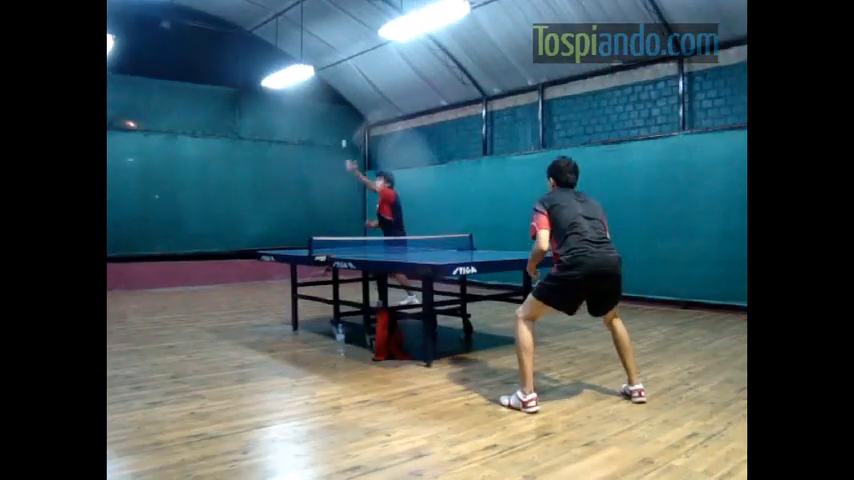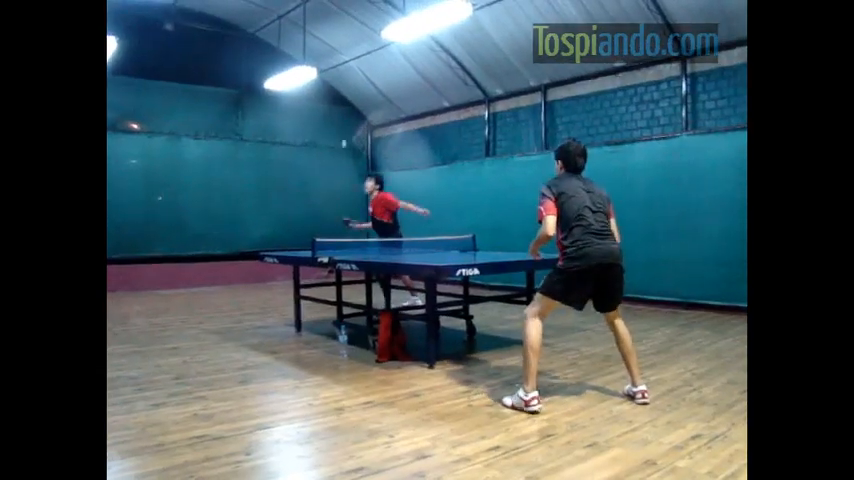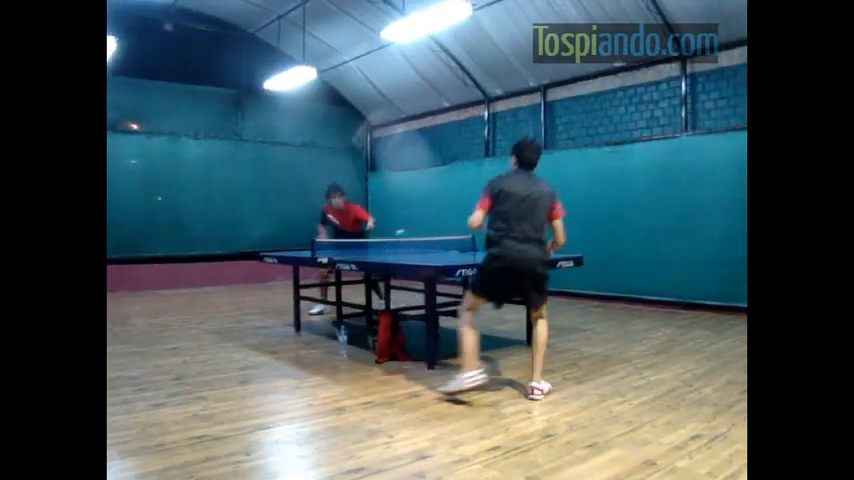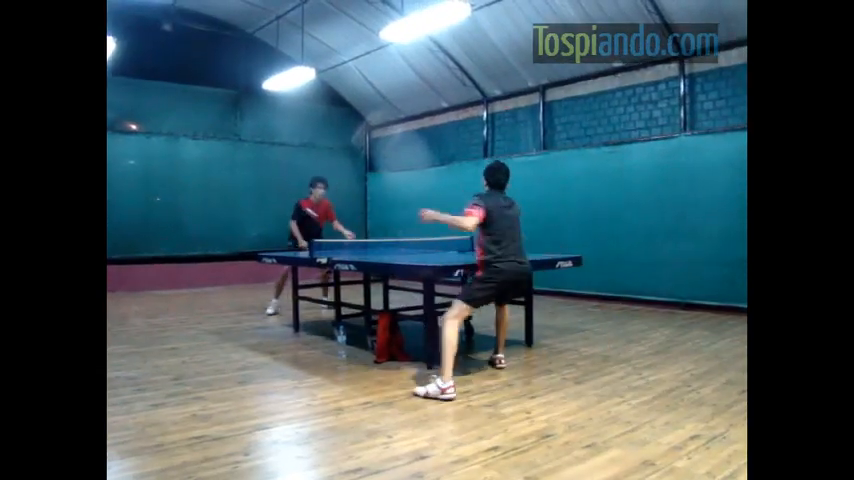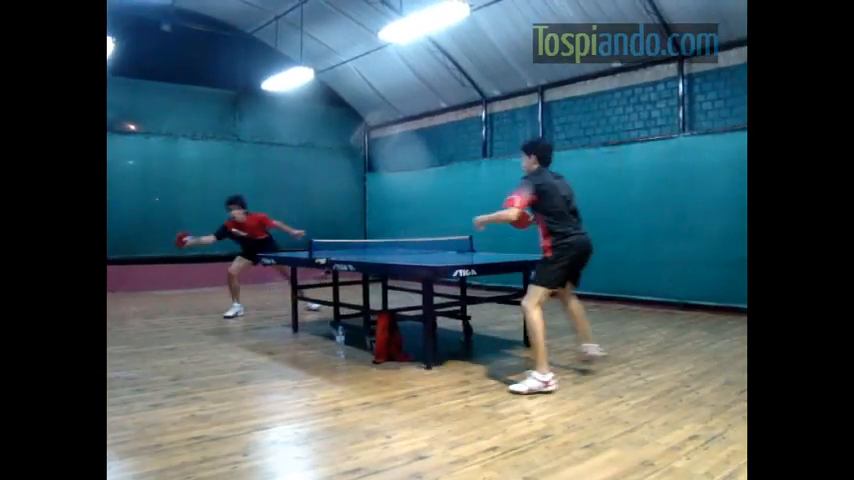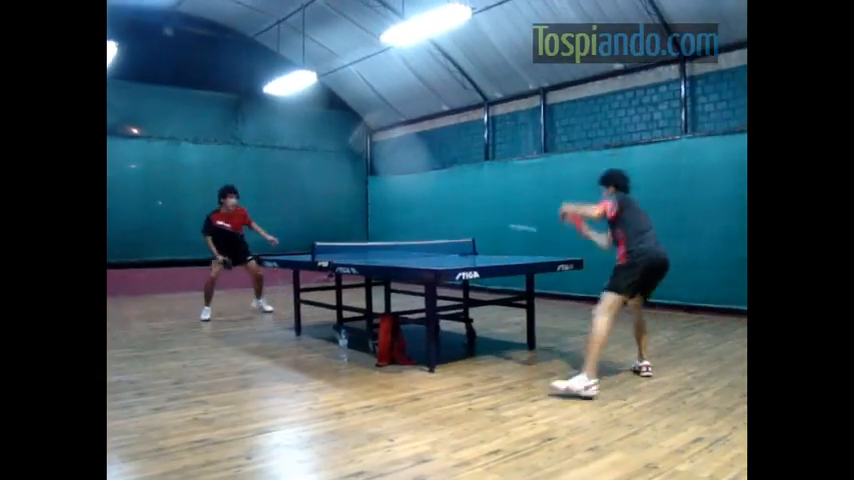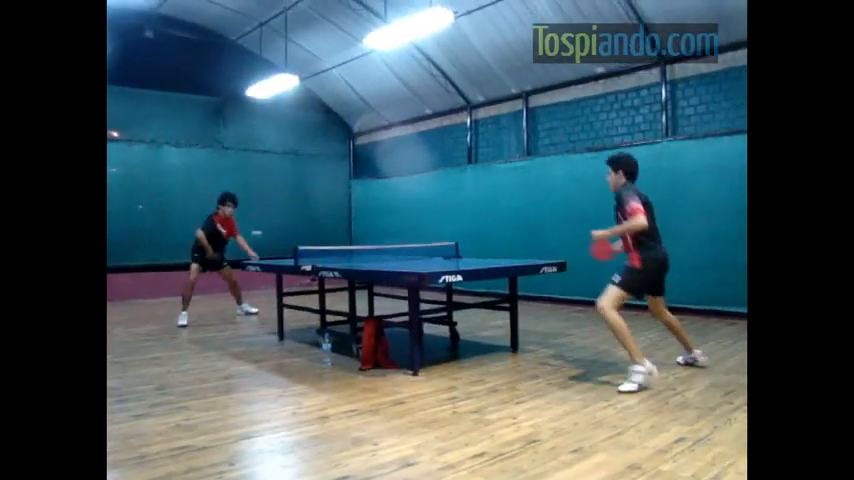
dt=0.5s
person 1, frame 1
left shoulder: (546, 202)
right shoulder: (592, 202)
left elbow: (542, 246)
left wrist: (531, 266)
left hip: (575, 265)
right hip: (610, 262)
left knee: (524, 317)
right knee: (612, 319)
left ankle: (527, 394)
right ankle: (635, 385)
person 1, frame 2
left shoulder: (553, 187)
right shoulder: (599, 190)
left elbow: (549, 231)
left wrist: (533, 247)
left hip: (578, 259)
right hip: (611, 257)
left knee: (533, 314)
right knee: (615, 320)
left ankle: (528, 393)
right ankle: (638, 386)
person 1, frame 3
left shoulder: (499, 183)
right shoulder: (547, 192)
left elbow: (475, 223)
right elbow: (560, 239)
right wrist: (546, 251)
left hip: (501, 258)
right hip: (534, 262)
left knee: (467, 309)
right knee: (539, 317)
left ankle: (469, 373)
right ankle: (537, 382)
person 1, frame 4
left shoulder: (482, 200)
right shoulder: (513, 206)
left elbow: (469, 224)
left wrist: (437, 216)
left hip: (496, 270)
right hip: (522, 271)
left knee: (452, 318)
right knee: (500, 303)
left ankle: (444, 382)
right ankle: (498, 355)
person 1, frame 5
left shoulder: (532, 182)
right shoulder: (559, 181)
left elbow: (511, 214)
left wrist: (483, 219)
right wrist: (538, 217)
left hip: (560, 249)
right hip: (580, 244)
left knee: (530, 305)
right knee: (565, 295)
left ankle: (542, 375)
right ankle: (589, 345)
person 1, frame 6
left shoulder: (619, 200)
right shoulder: (631, 208)
left elbow: (593, 212)
right elbow: (607, 243)
left wrist: (568, 209)
right wrist: (584, 229)
left hip: (637, 259)
right hip: (659, 259)
left knee: (603, 312)
right knee: (635, 304)
left ankle: (587, 379)
right ankle: (643, 362)
person 1, frame 7
left shoulder: (625, 193)
right shoulder: (631, 194)
left elbow: (641, 223)
left wrist: (607, 233)
right wrist: (620, 245)
left hip: (643, 262)
right hip: (655, 260)
left knee: (605, 305)
right knee: (658, 310)
left ankle: (641, 365)
right ankle: (693, 353)
person 2, frame 1
left shoulder: (389, 194)
right shoulder: (383, 199)
left elbow: (373, 186)
left wrist: (355, 171)
right wrist: (373, 224)
left ankle: (411, 296)
person 2, frame 2
left shoulder: (384, 197)
right shoulder: (372, 203)
left elbow: (402, 205)
left wrist: (419, 210)
right wrist: (356, 225)
left hip: (393, 239)
right ankle: (414, 298)
person 2, frame 3
left shoulder: (354, 208)
right shoulder: (326, 210)
left elbow: (369, 218)
right elbow: (321, 225)
left wrist: (370, 223)
right wrist: (322, 236)
right knee: (324, 273)
right ankle: (323, 305)
person 2, frame 4
left shoulder: (327, 205)
right shoulder: (301, 204)
left elbow: (334, 222)
right elbow: (293, 223)
left wrist: (345, 232)
right wrist: (300, 240)
right hip: (299, 243)
left knee: (326, 270)
right knee: (286, 270)
left ankle: (325, 299)
right ankle: (275, 302)
person 2, frame 5
left shoulder: (257, 218)
right shoulder: (229, 225)
left elbow: (275, 223)
right elbow: (213, 238)
left wrist: (293, 232)
right wrist: (193, 241)
left hip: (269, 249)
right hip: (249, 252)
left knee: (287, 273)
right knee: (232, 272)
right ankle: (237, 306)
person 2, frame 6
left shoulder: (241, 212)
right shoulder: (212, 218)
left elbow: (252, 225)
right elbow: (208, 237)
left wrist: (267, 236)
right wrist: (217, 255)
left hip: (241, 249)
right hip: (222, 251)
left knee: (258, 275)
right knee: (212, 277)
left ankle: (259, 301)
right ankle: (207, 309)
person 2, frame 7
left shoulder: (230, 220)
right shoulder: (212, 220)
left elbow: (237, 237)
right elbow: (199, 234)
left wrist: (249, 252)
right wrist: (209, 250)
left hip: (217, 255)
right hip: (200, 253)
left knee: (232, 280)
right knee: (192, 279)
left ankle: (242, 306)
right ankle: (183, 314)
